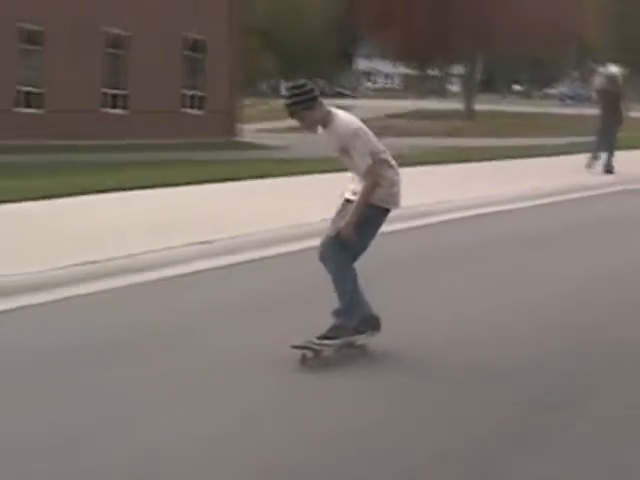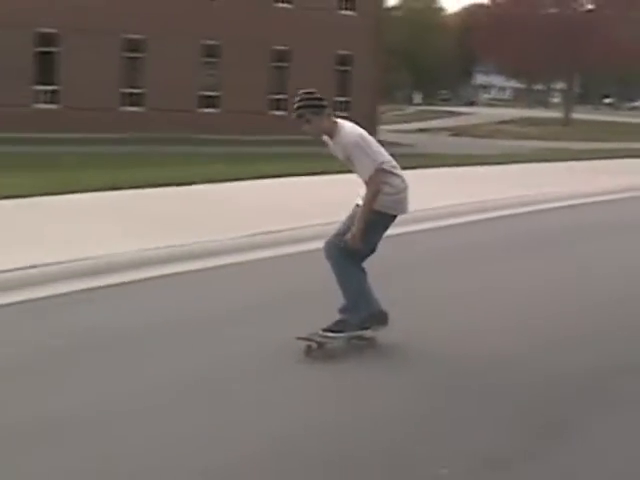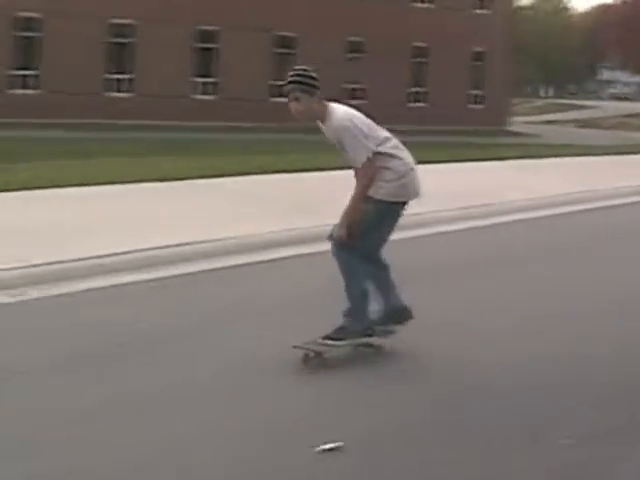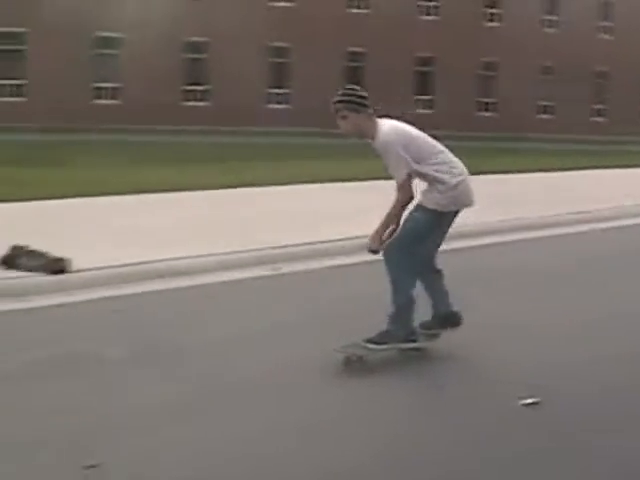
dt=0.4s
person 1, frame 1
left shoulder: (348, 129)
right shoulder: (324, 125)
left elbow: (374, 178)
left wrist: (351, 221)
left hip: (380, 191)
right hip: (362, 187)
left knee: (336, 249)
right knee: (329, 252)
left ankle: (350, 320)
right ankle: (362, 317)
person 1, frame 2
left shoulder: (350, 139)
right shoulder: (331, 136)
left elbow: (374, 186)
left wrist: (357, 230)
left hip: (388, 195)
right hip: (377, 193)
left knee: (338, 249)
right knee: (344, 252)
left ankle: (355, 316)
right ankle: (372, 312)
person 1, frame 3
left shoulder: (341, 122)
right shoulder: (326, 119)
left elbow: (368, 173)
left wrist: (345, 220)
right wrist: (352, 214)
left hip: (394, 180)
right hip: (389, 179)
left knee: (346, 245)
right knee: (363, 249)
left ankle: (358, 322)
right ankle: (395, 308)
person 1, frame 4
left shoulder: (387, 138)
right shoulder: (383, 130)
left elbow: (406, 193)
right elbow: (404, 182)
left wrist: (380, 231)
right wrist: (395, 223)
left hip: (448, 190)
right hip: (448, 187)
left knee: (398, 253)
right knee: (417, 253)
left ankle: (401, 328)
right ankle: (444, 312)
